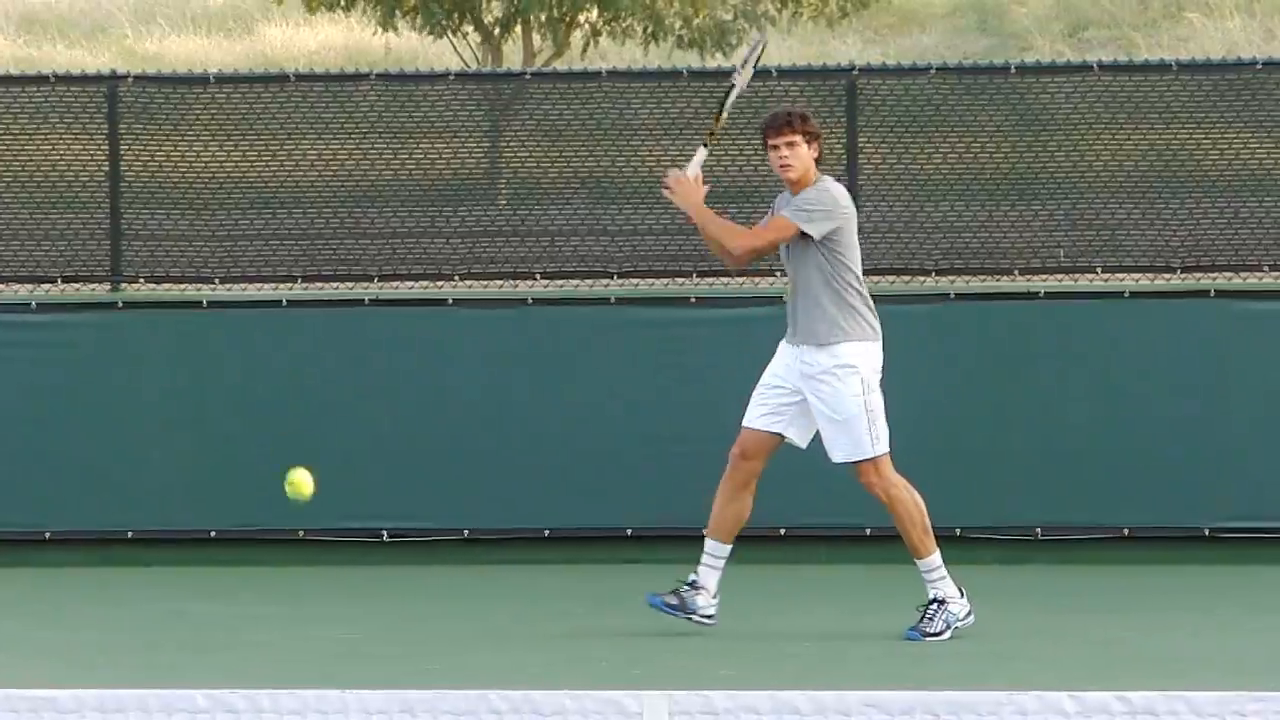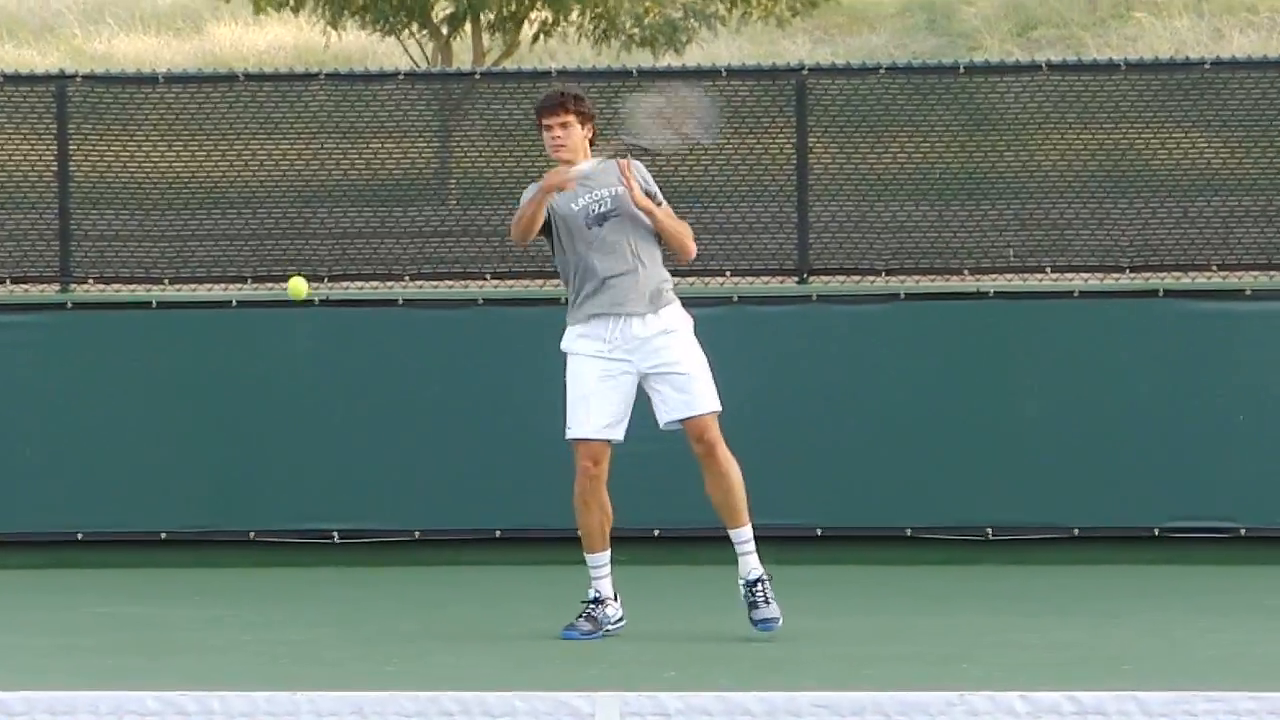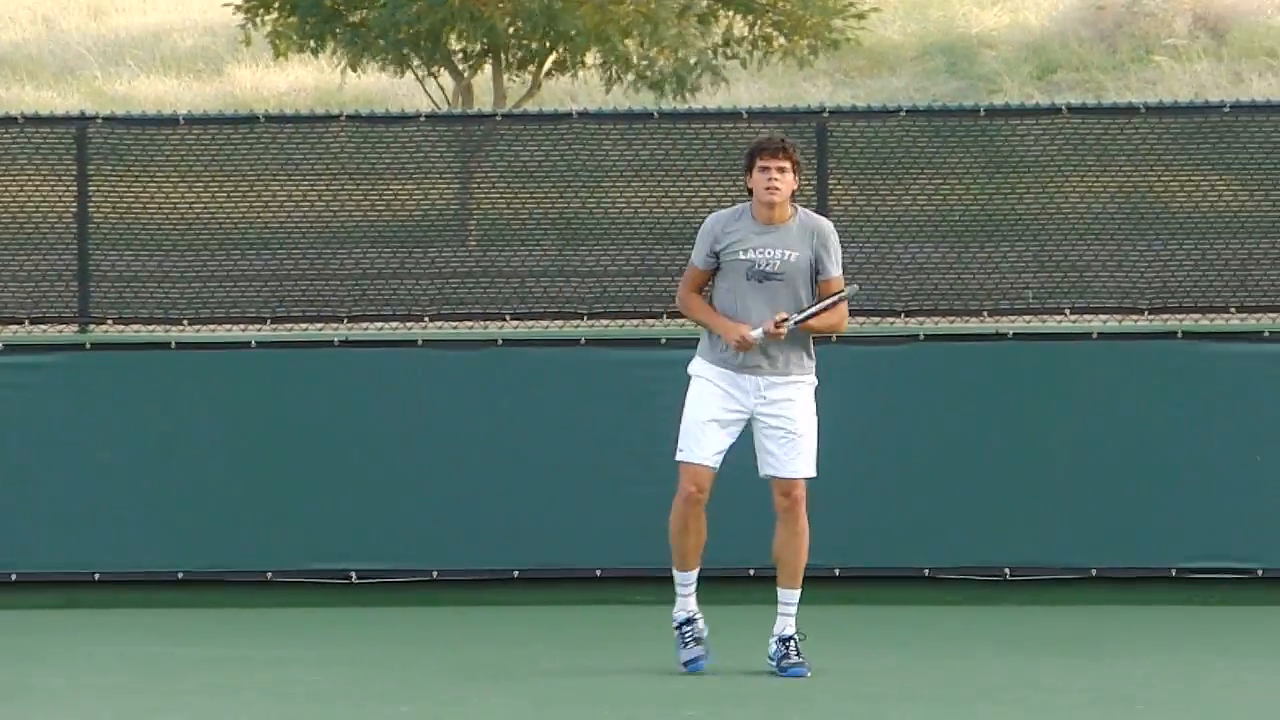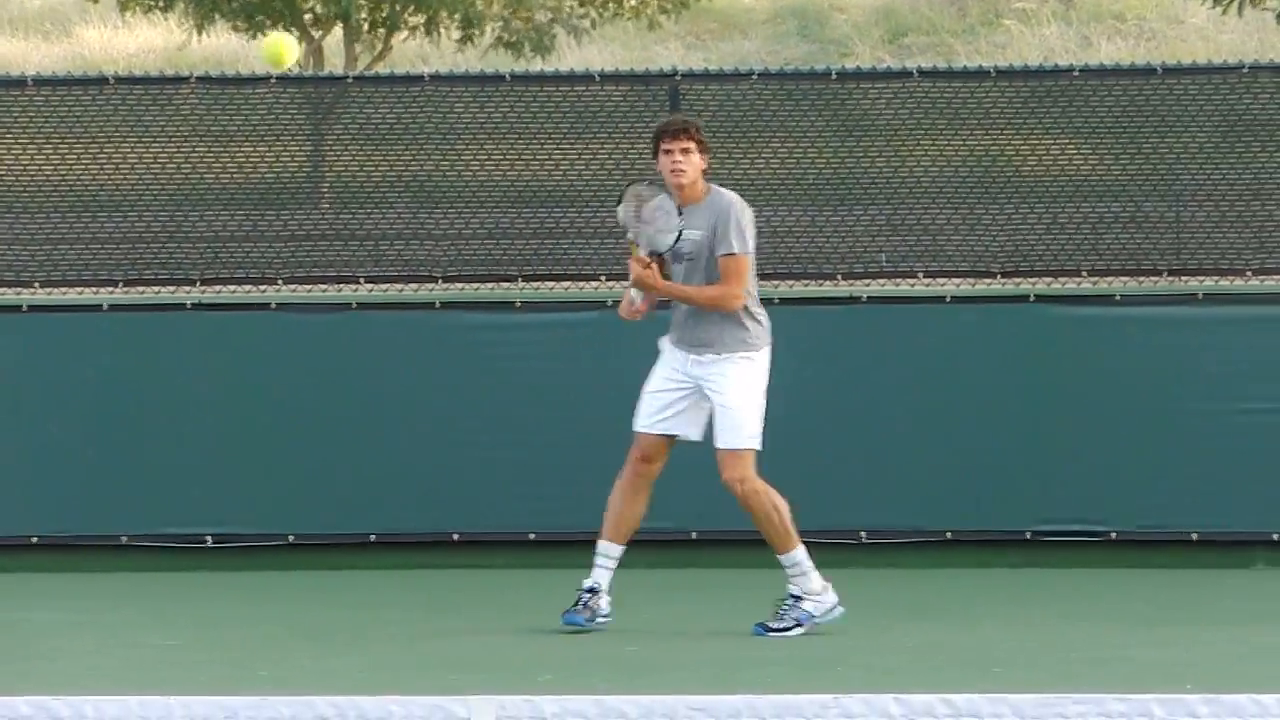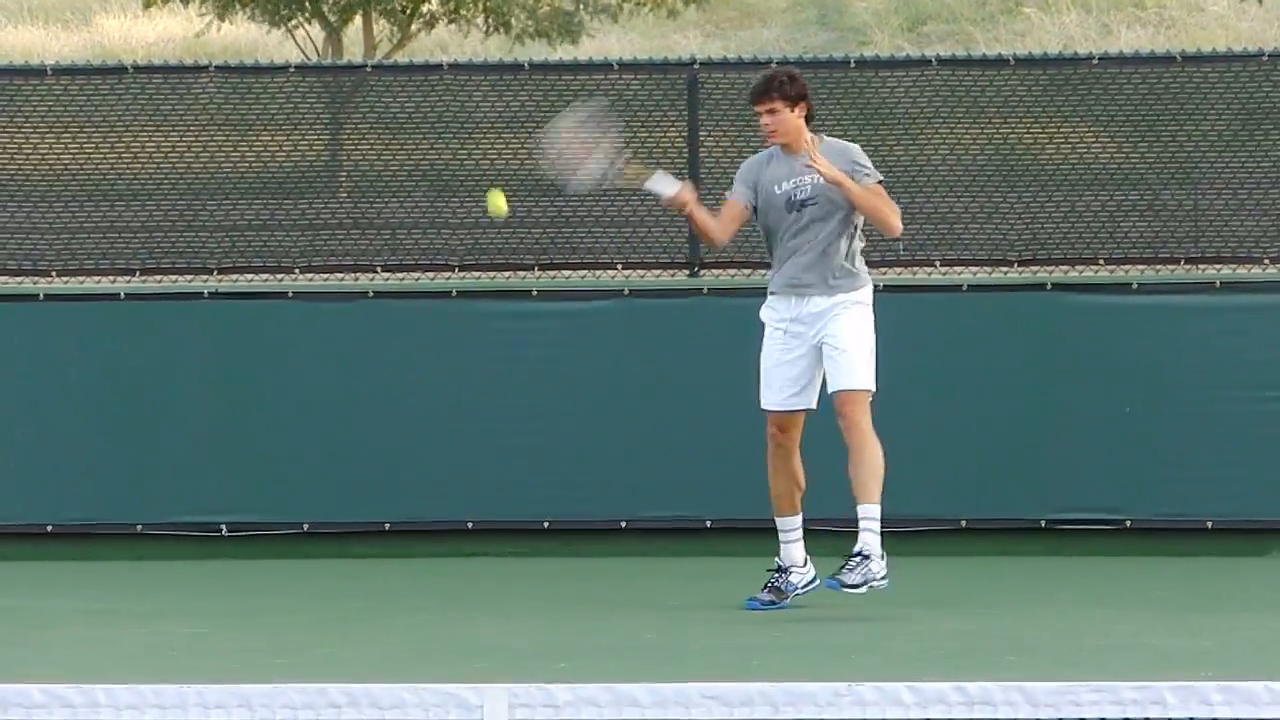
dt=1s
person 1, frame 1
left shoulder: (826, 197)
right shoulder: (791, 201)
left elbow: (746, 242)
right elbow: (738, 257)
left wrist: (691, 206)
right wrist: (700, 205)
left hip: (844, 355)
right hip: (798, 353)
left knee: (877, 477)
right knee: (743, 460)
left ankle: (947, 598)
right ankle: (701, 592)
person 1, frame 2
left shoulder: (631, 172)
right shoulder: (542, 192)
left elbow: (686, 250)
right elbow: (521, 235)
left wrist: (647, 209)
right wrist: (546, 189)
left hip: (662, 324)
right hip: (595, 337)
left knee: (707, 438)
right knee: (588, 465)
left ankle: (752, 574)
right ankle: (602, 601)
person 1, frame 3
left shoulder: (819, 232)
right shoulder: (719, 226)
left elbow: (838, 317)
right elbow: (687, 294)
left wrist: (794, 325)
right wrist: (724, 327)
left hip: (788, 382)
right hip: (719, 376)
left knee: (790, 500)
right knee: (693, 491)
left ankle: (785, 635)
right ankle: (686, 612)
person 1, frame 4
left shoulder: (729, 209)
left elbow: (731, 296)
left wrist: (664, 286)
right wrist: (636, 299)
left hip: (738, 355)
right hip: (682, 352)
left knee: (738, 477)
right knee: (641, 462)
left ankle: (813, 592)
right ankle: (598, 586)
person 1, frame 5
left shoulder: (844, 154)
right shoulder: (756, 169)
left elbow: (891, 225)
right elbow: (720, 235)
left wrist: (840, 181)
right wrist: (689, 207)
left hip: (843, 302)
right hip: (786, 309)
left knee: (853, 413)
right knee: (780, 435)
left ankle: (868, 549)
right ankle: (792, 564)
